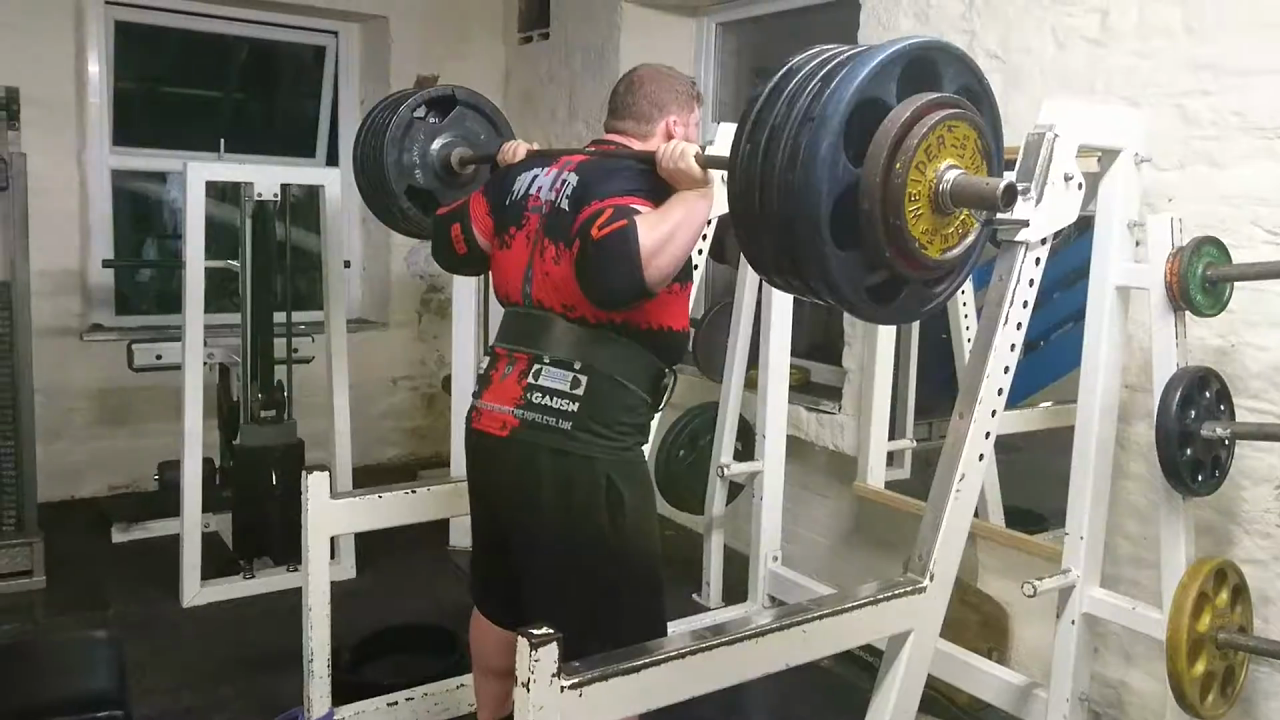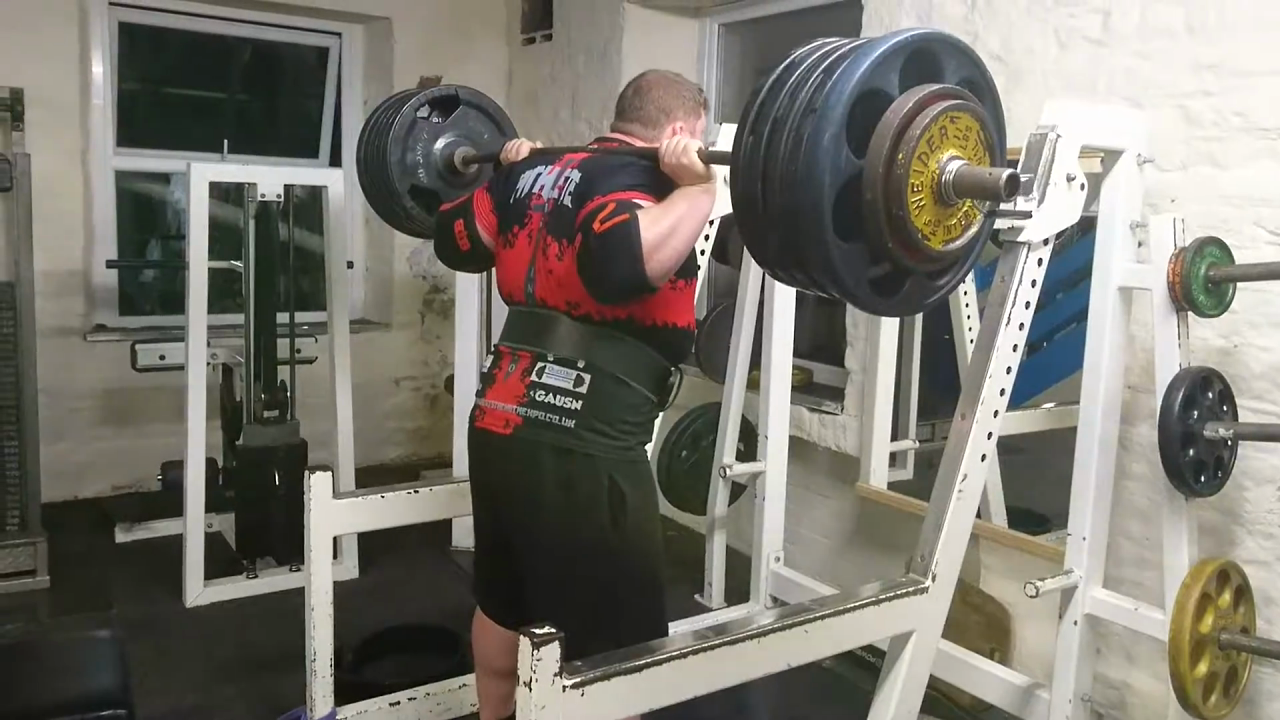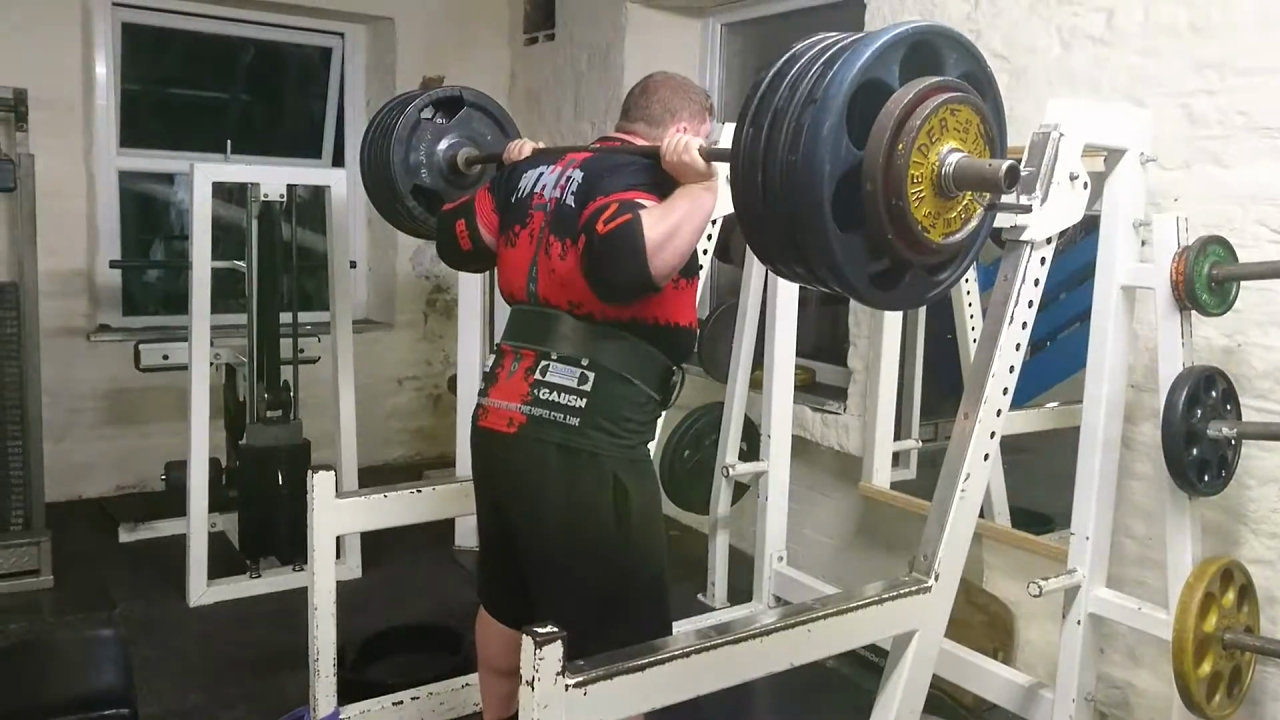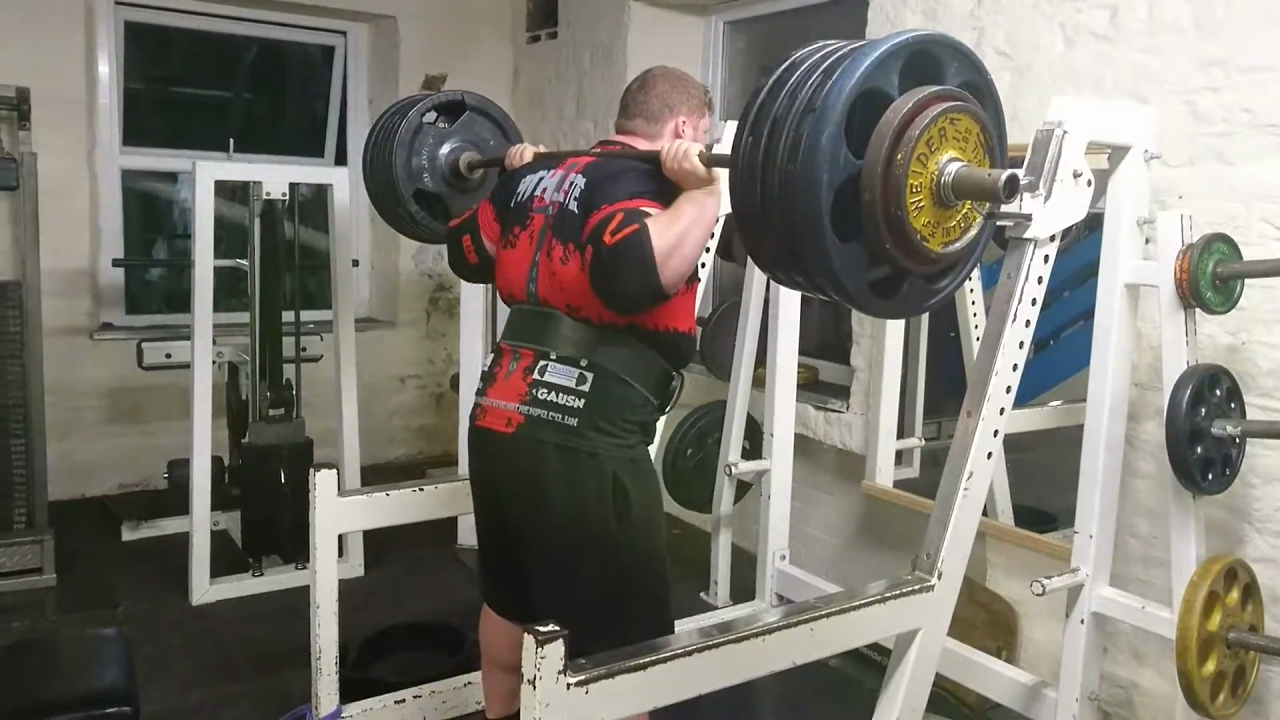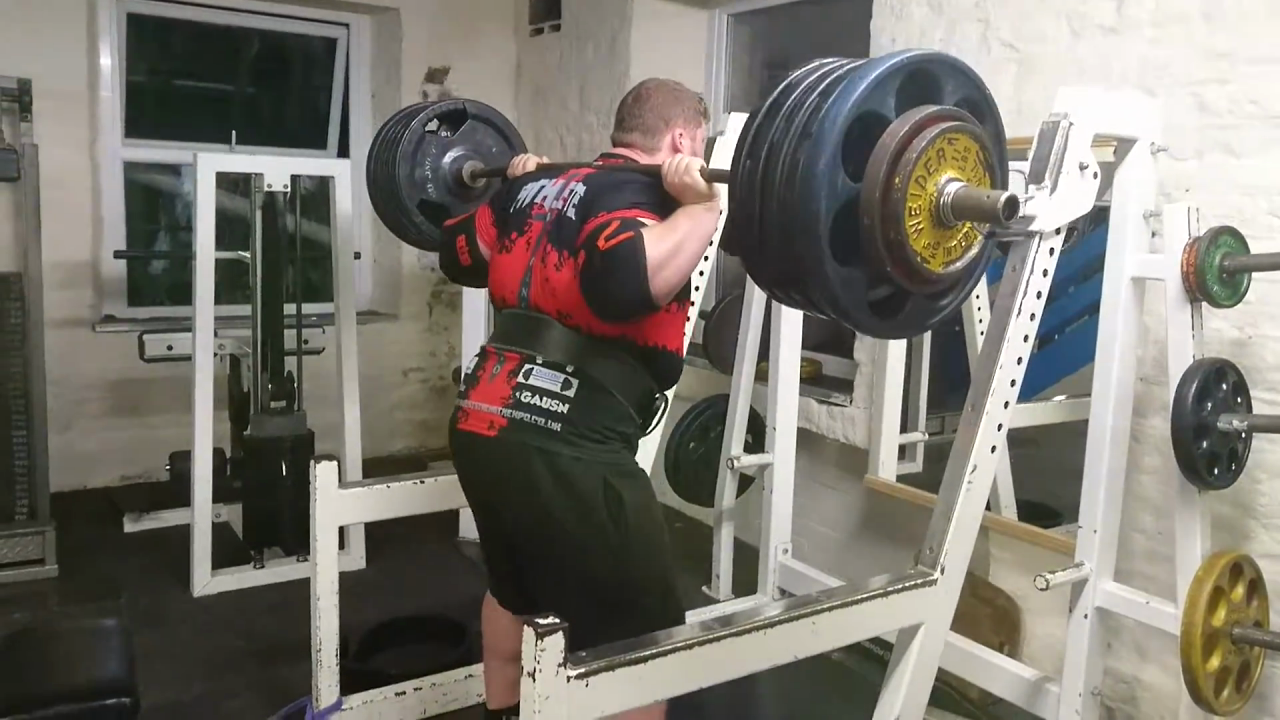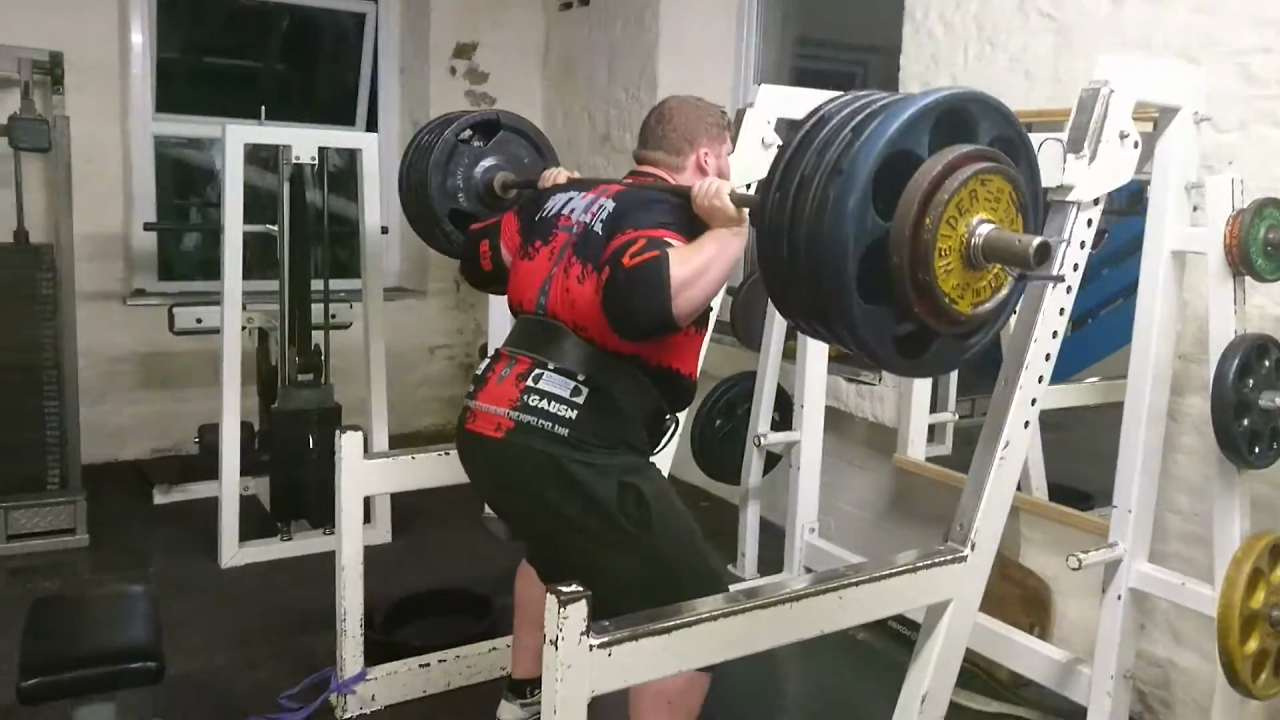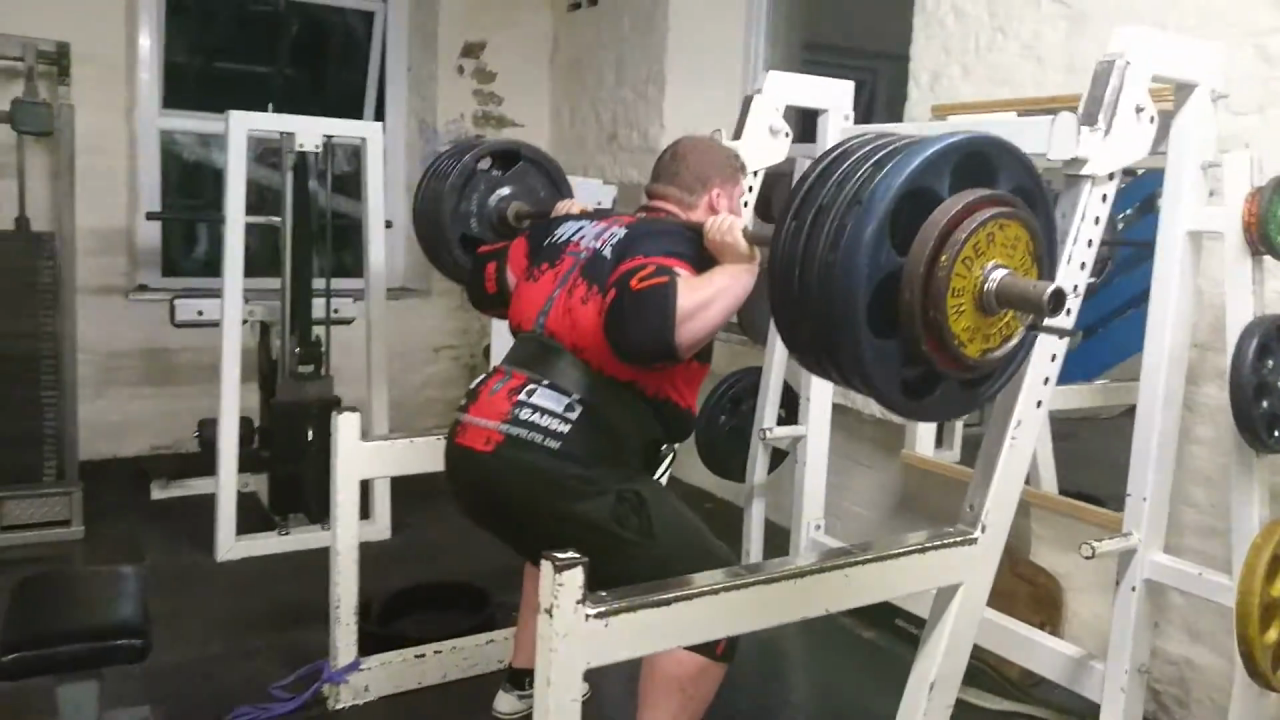
dt=0.3s
person 1, frame 1
left shoulder: (532, 175)
right shoulder: (631, 183)
left elbow: (453, 242)
right elbow: (621, 271)
right wrist: (695, 192)
left hip: (497, 426)
right hip: (577, 450)
left knee: (501, 602)
right knee: (610, 648)
person 1, frame 2
left shoulder: (539, 173)
right shoulder: (637, 179)
left elbow: (454, 238)
right elbow: (622, 263)
right wrist: (697, 186)
left hip: (501, 424)
right hip: (580, 447)
left knee: (504, 602)
right knee: (613, 647)
person 1, frame 3
left shoulder: (540, 173)
right shoulder: (637, 179)
left elbow: (457, 238)
right elbow: (627, 265)
right wrist: (698, 183)
left hip: (503, 423)
right hip: (581, 447)
left knee: (508, 601)
right knee: (614, 646)
person 1, frame 4
left shoulder: (537, 177)
right shoulder: (638, 184)
left elbow: (466, 253)
right elbow: (636, 276)
right wrist: (701, 191)
left hip: (500, 424)
right hip: (581, 447)
left knee: (511, 598)
right knee: (619, 645)
person 1, frame 5
left shoulder: (540, 187)
right shoulder: (638, 196)
left elbow: (459, 255)
right elbow: (622, 283)
right wrist: (701, 205)
left hip: (483, 425)
right hip: (562, 447)
left knee: (517, 585)
right knee: (643, 636)
person 1, frame 6
left shoulder: (566, 198)
right shoulder: (666, 216)
left elbow: (479, 260)
right elbow: (645, 302)
right wrist: (728, 230)
left hip: (491, 427)
right hip: (570, 450)
left knee: (559, 546)
person 1, frame 7
left shoulder: (574, 229)
right shoulder: (678, 249)
left elbow: (485, 283)
right elbow: (649, 330)
right wrist: (738, 267)
left hip: (477, 449)
right hip: (551, 468)
left knee: (568, 539)
